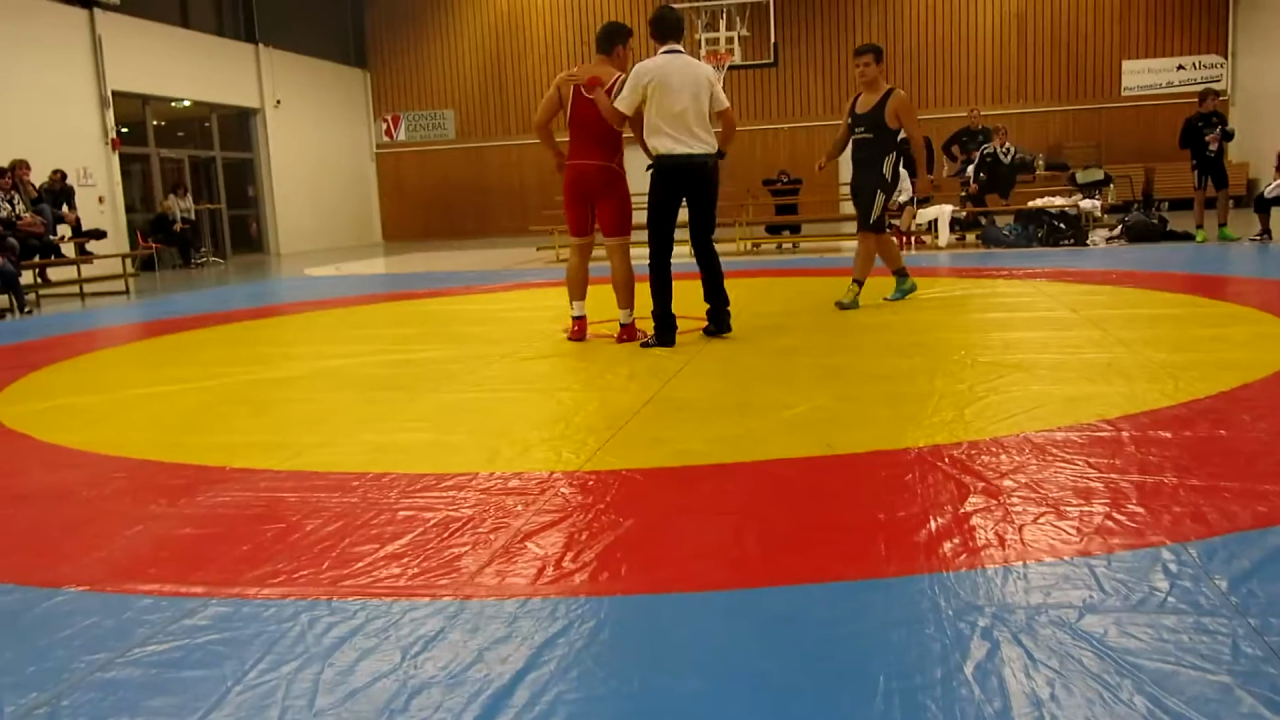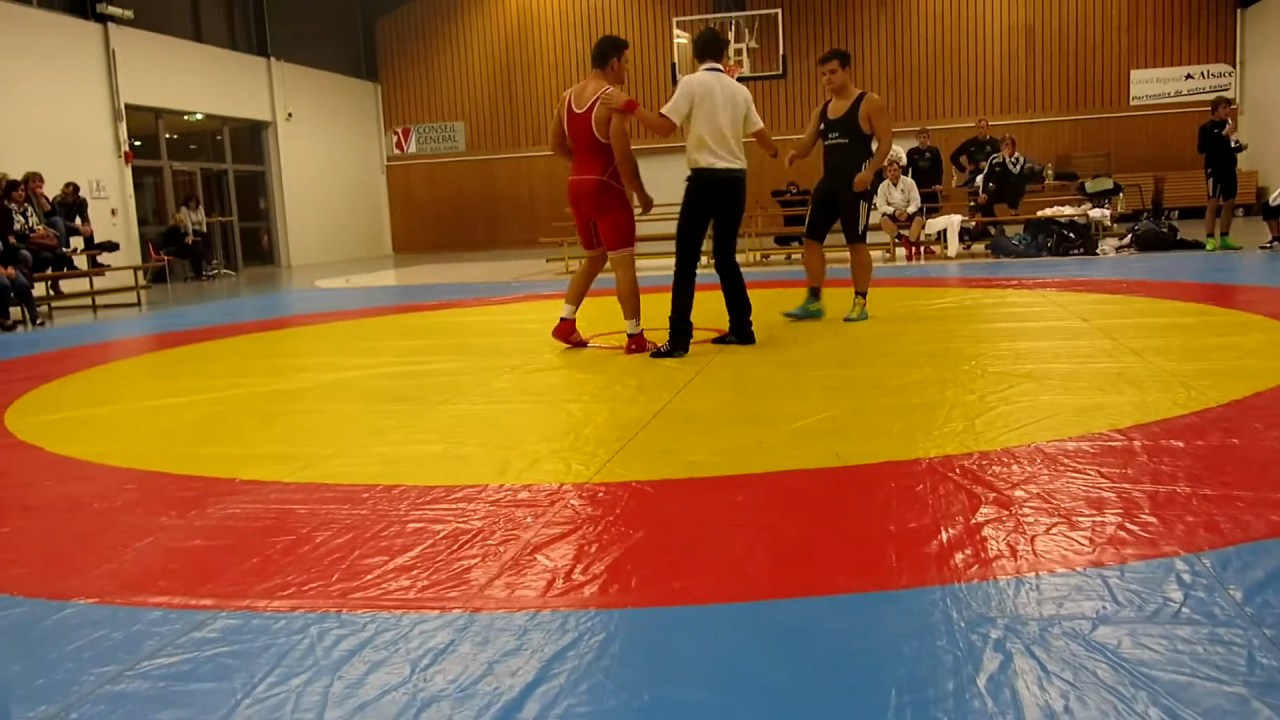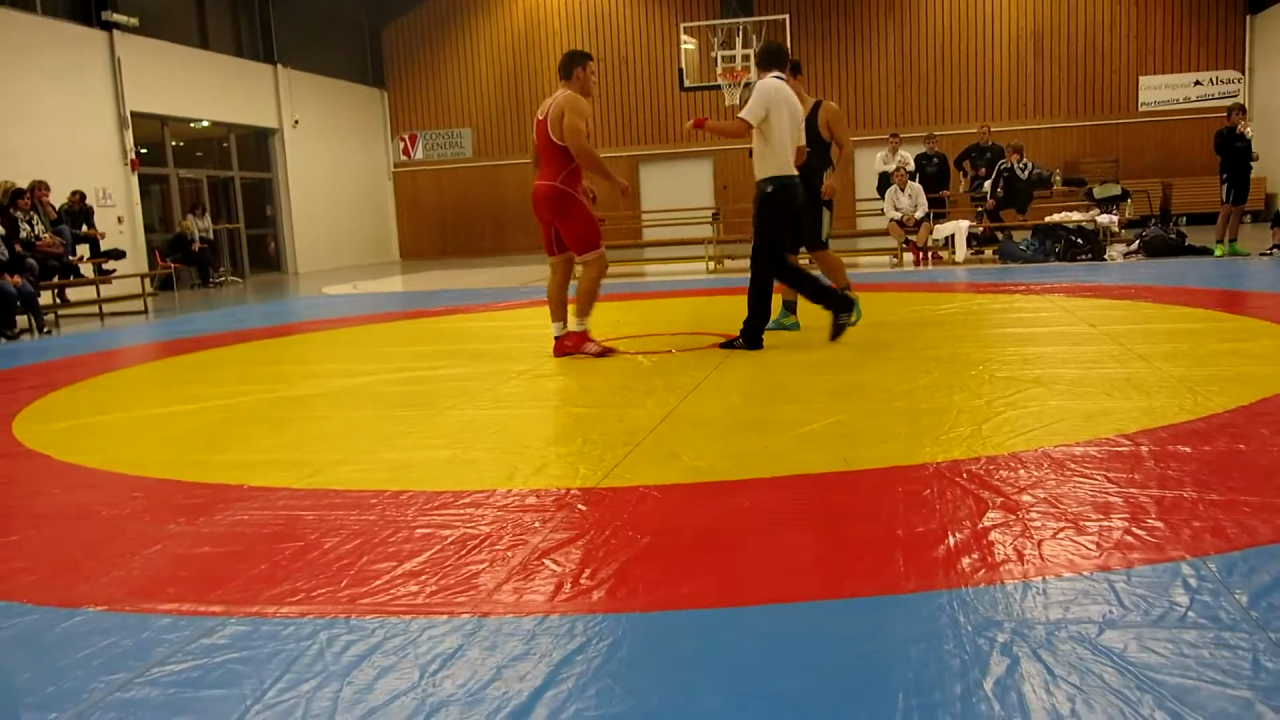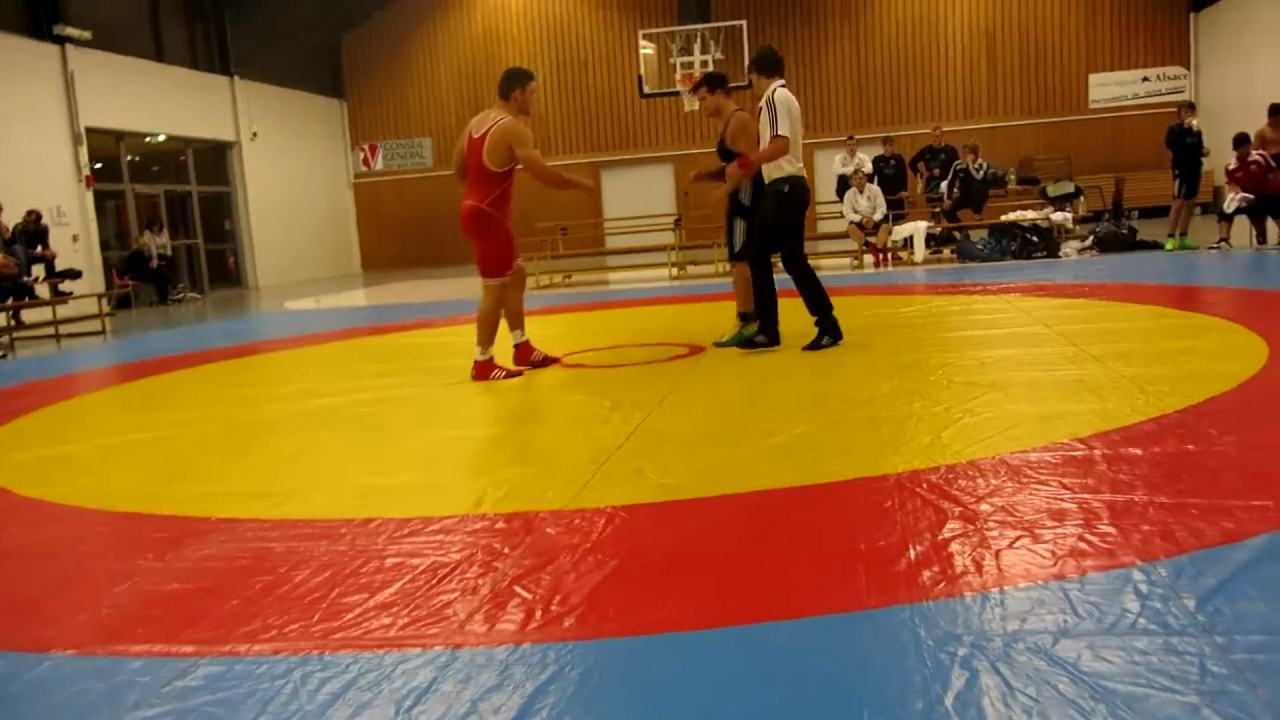
dt=0.4s
person 1, frame 1
left shoulder: (645, 70)
right shoulder: (704, 70)
left elbow: (616, 117)
right elbow: (728, 119)
left wrist: (595, 88)
right wrist: (717, 153)
left hip: (670, 166)
right hip: (705, 163)
left knee: (660, 249)
right knee: (703, 242)
left ankle: (664, 329)
right ankle: (719, 316)
person 1, frame 2
left shoulder: (691, 83)
right shoulder: (740, 90)
left elbow: (663, 127)
right elbow: (762, 137)
left wrist: (629, 106)
right wrist: (774, 152)
left hip: (705, 179)
right hip: (735, 179)
left knee: (686, 260)
right knee: (725, 256)
left ankle: (679, 338)
right ankle: (741, 328)
person 1, frame 3
left shoulder: (766, 88)
right shoulder: (792, 98)
left elbow: (741, 128)
left wrist: (701, 123)
left hip: (774, 186)
right hip: (789, 184)
left knee: (772, 263)
right knee: (761, 261)
left ankle: (842, 304)
right ankle: (751, 334)
person 1, frame 4
left shoulder: (775, 98)
right shoulder: (782, 97)
left elbow: (781, 145)
left wrist: (744, 165)
left hip: (785, 188)
right hip: (778, 188)
left knee: (793, 261)
right knee: (758, 256)
left ankle: (829, 328)
right ankle: (767, 330)
person 2, frame 1
left shoulder: (566, 80)
right shoulder: (626, 85)
left elbow: (540, 123)
right elbow: (642, 136)
left wrist: (557, 153)
left hip: (575, 173)
right hip: (608, 175)
left knee: (580, 249)
right knee: (619, 251)
left ankle: (578, 322)
right ankle: (626, 326)
person 2, frame 2
left shoulder: (568, 97)
left elbow: (557, 145)
right elbow: (622, 155)
right wrist: (642, 193)
left hip: (577, 186)
right hip: (606, 189)
left knee: (594, 258)
right knee: (623, 263)
left ankle: (565, 323)
right ankle: (635, 337)
person 2, frame 3
left shoulder: (547, 106)
right shoulder: (575, 102)
right elbow: (581, 150)
right wrist: (614, 179)
left hip: (544, 192)
right hip: (563, 195)
left knee: (560, 268)
right knee: (595, 263)
left ankle: (562, 338)
right ankle: (579, 333)
person 2, frame 4
left shoulder: (476, 122)
right shoulder: (513, 128)
left elbow: (458, 168)
right elbow: (542, 173)
right wrist: (580, 183)
left hip: (477, 210)
right hip: (489, 217)
left knee: (516, 276)
right knee: (495, 290)
left ankle: (523, 348)
right ankle: (483, 363)
person 3, frame 1
left shoulder: (896, 100)
right shoulder: (854, 103)
left elbow: (916, 139)
right elbow: (842, 139)
left wrist: (922, 175)
right wrist: (827, 158)
left hip: (882, 173)
right hip: (859, 174)
left knee: (866, 232)
right knee: (877, 233)
left ankle: (854, 291)
right ankle: (904, 280)
person 3, frame 2
left shoulder: (870, 103)
right shoulder: (822, 110)
left elbow: (885, 142)
right elbow: (807, 143)
left wrist: (869, 172)
right wrist: (796, 153)
left hip: (856, 182)
right hip: (828, 181)
left knee: (856, 243)
right knee: (811, 240)
left ankle: (860, 302)
right ankle: (813, 301)
person 3, frame 3
left shoulder: (827, 111)
left elbow: (846, 147)
left wrist: (836, 177)
left hip: (818, 190)
left knee: (818, 250)
right knee: (787, 253)
right ankle: (788, 313)
person 3, frame 4
left shoulder: (740, 119)
right shoulder: (724, 125)
right wrist: (707, 174)
left hip: (746, 196)
right hip: (741, 198)
left knee: (740, 261)
right knee: (745, 261)
left ankle: (746, 324)
right ankle: (753, 321)
